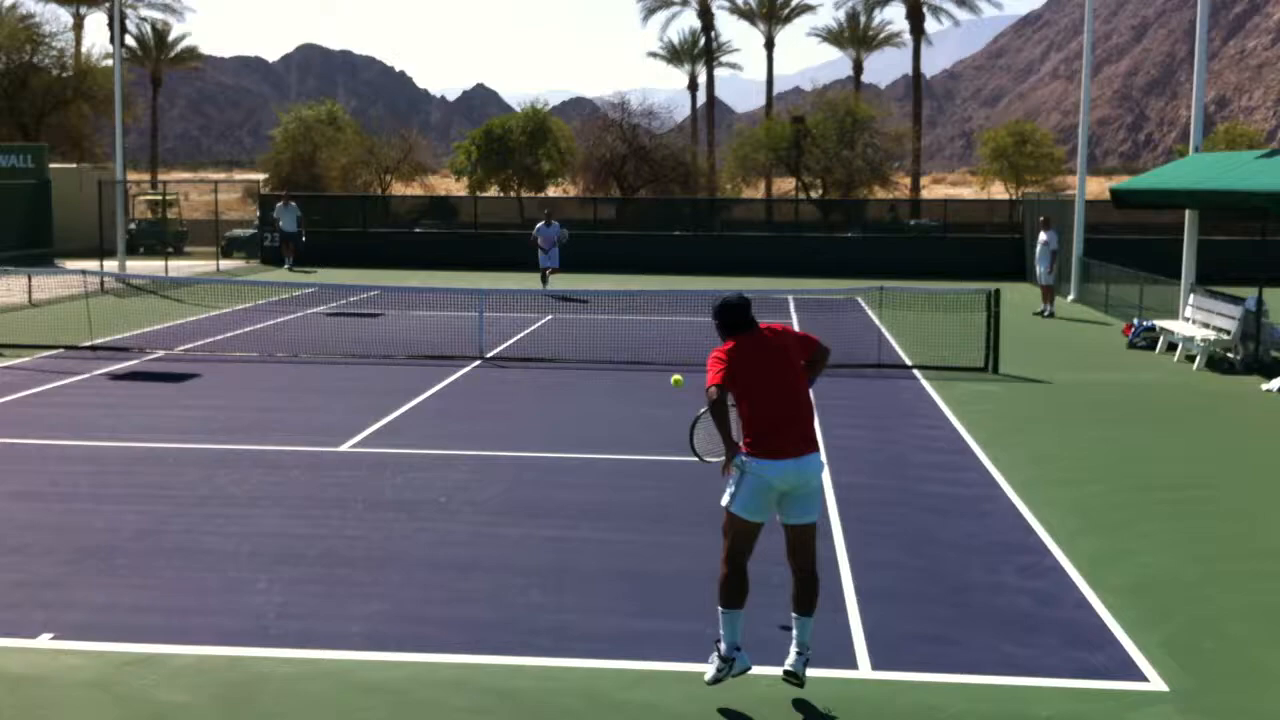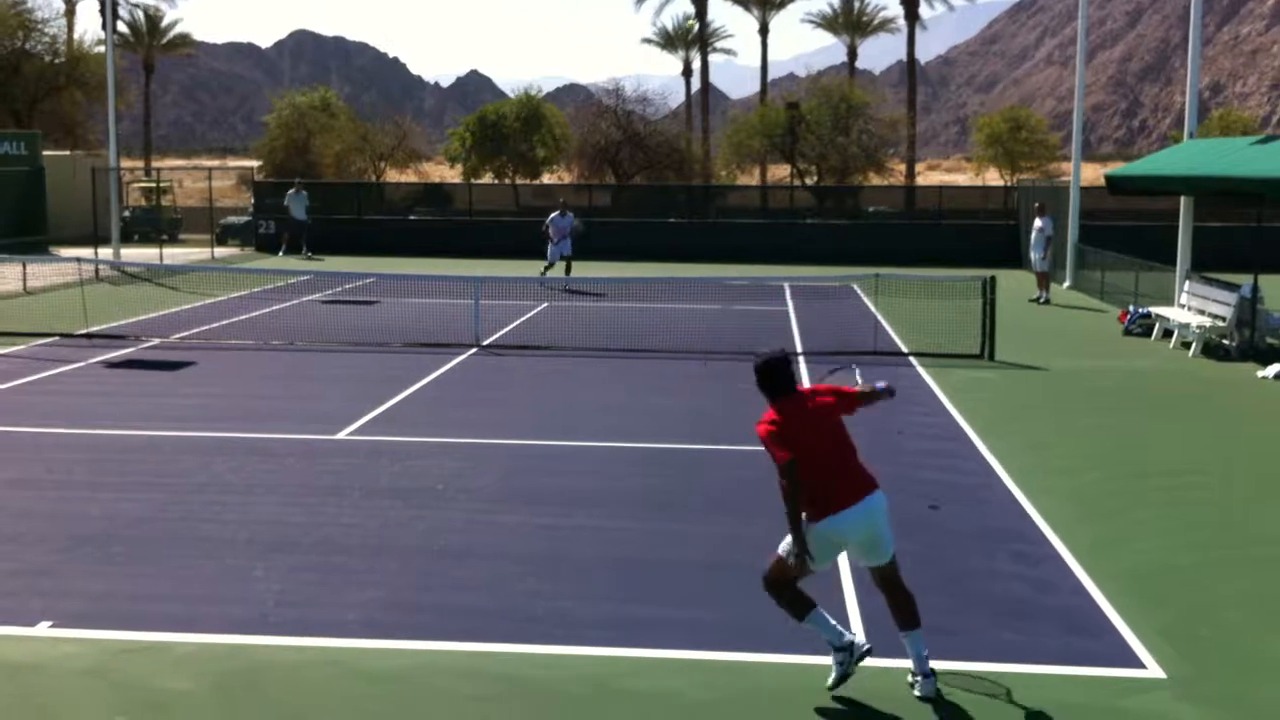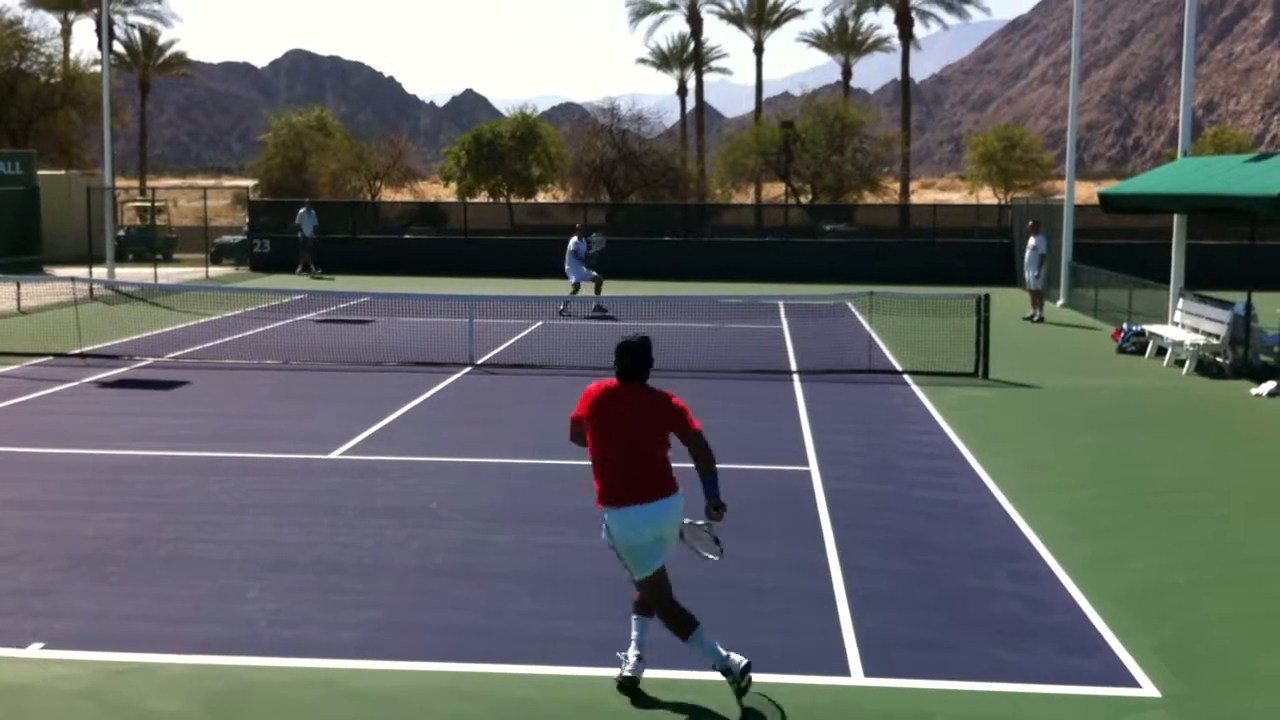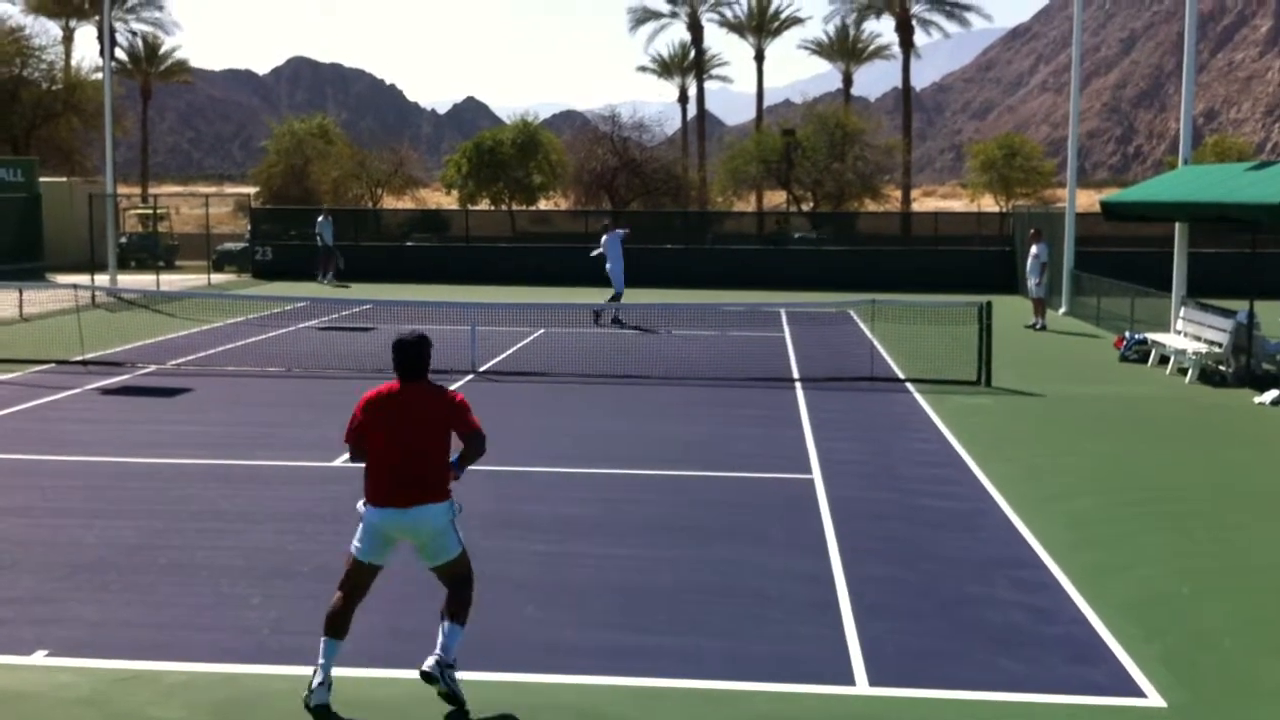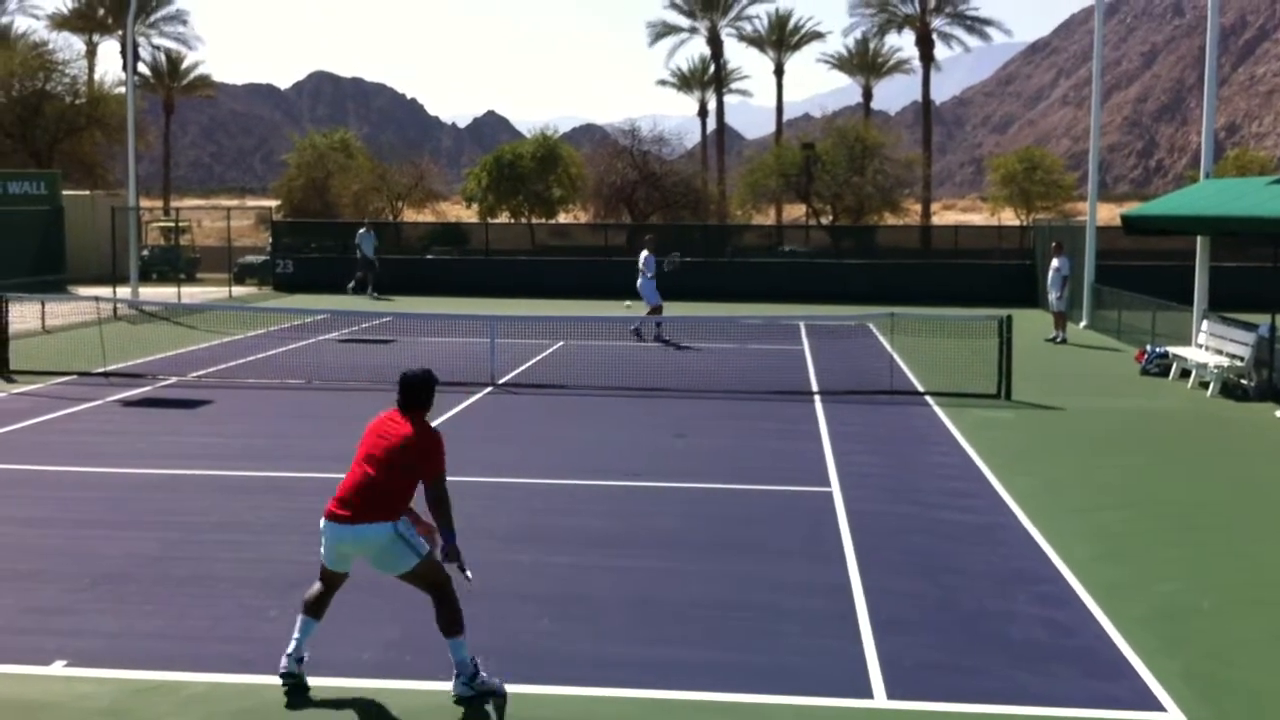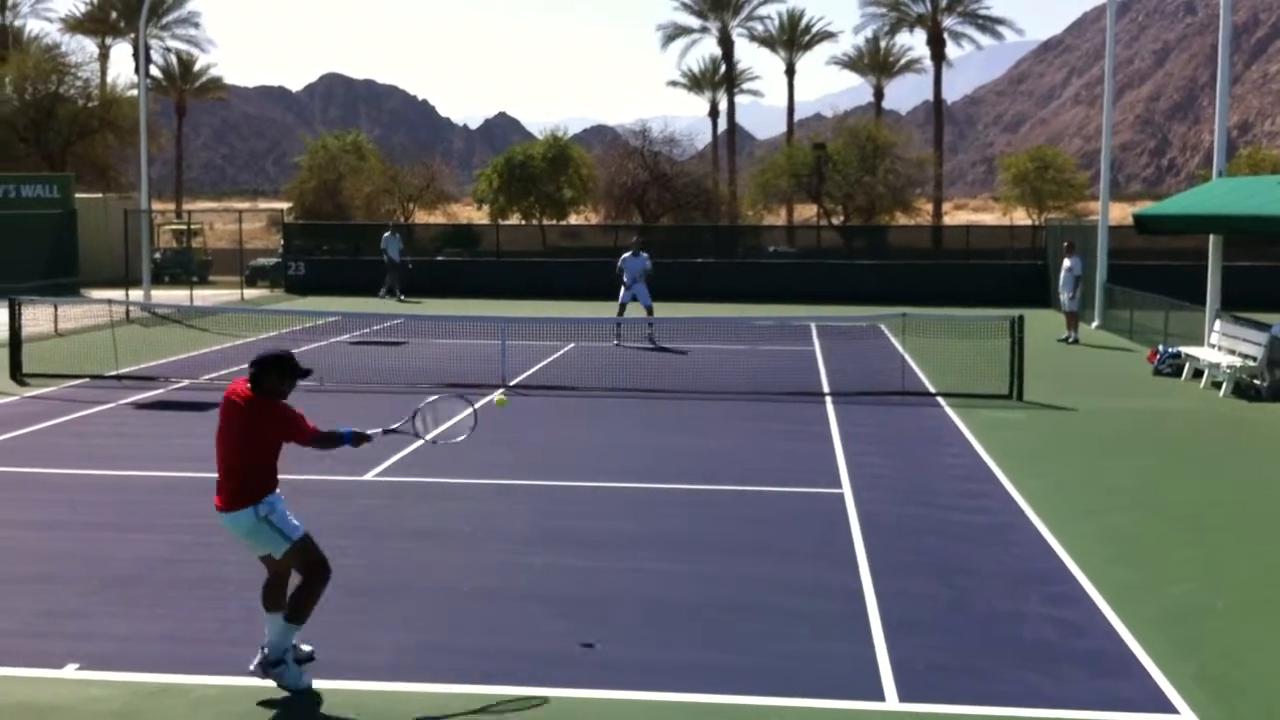
dt=0.5s
person 1, frame 1
left shoulder: (724, 357)
right shoulder: (782, 335)
left elbow: (716, 398)
right elbow: (821, 353)
left wrist: (731, 451)
left hip: (760, 465)
right hip: (807, 461)
left knee: (734, 560)
right knee: (804, 564)
left ankle: (729, 652)
right ankle: (798, 657)
person 1, frame 2
left shoulder: (770, 425)
right shoulder: (822, 396)
left elbow: (790, 480)
right elbow: (866, 397)
left wrist: (798, 542)
right wrist: (882, 389)
left hip: (829, 520)
right hip: (871, 503)
left knee: (777, 582)
right knee: (892, 586)
left ankle: (842, 643)
right ankle: (923, 672)
person 1, frame 3
left shoulder: (594, 395)
right shoulder: (666, 403)
left elbow: (575, 436)
right elbow: (699, 446)
right wrist: (713, 495)
left hip: (623, 514)
right hip: (666, 504)
left knee: (662, 602)
right knee: (647, 580)
left ankle: (728, 663)
right ankle: (636, 660)
person 1, frame 4
left shoulder: (373, 400)
right shoulder: (449, 400)
left elbow: (356, 453)
right elbow: (478, 444)
right wrist: (457, 465)
left hip: (381, 511)
right hip: (432, 512)
left knee: (348, 593)
right knee: (460, 583)
left ankle: (322, 680)
right ankle: (442, 661)
person 1, frame 5
left shoulder: (378, 423)
right shoulder: (426, 436)
right elbow: (436, 495)
left wrist: (412, 518)
right wrist: (448, 540)
left hip: (336, 523)
right hip: (375, 529)
left knee: (327, 583)
right knee: (442, 589)
left ankle: (292, 659)
right ankle: (467, 676)
person 1, frame 6
left shoulder: (236, 392)
right shoulder: (277, 414)
right elbow: (319, 439)
right wrist: (352, 437)
left hip: (233, 506)
right hip: (253, 509)
left knee: (280, 567)
right knee: (317, 571)
left ankle: (276, 649)
right ankle: (276, 658)
